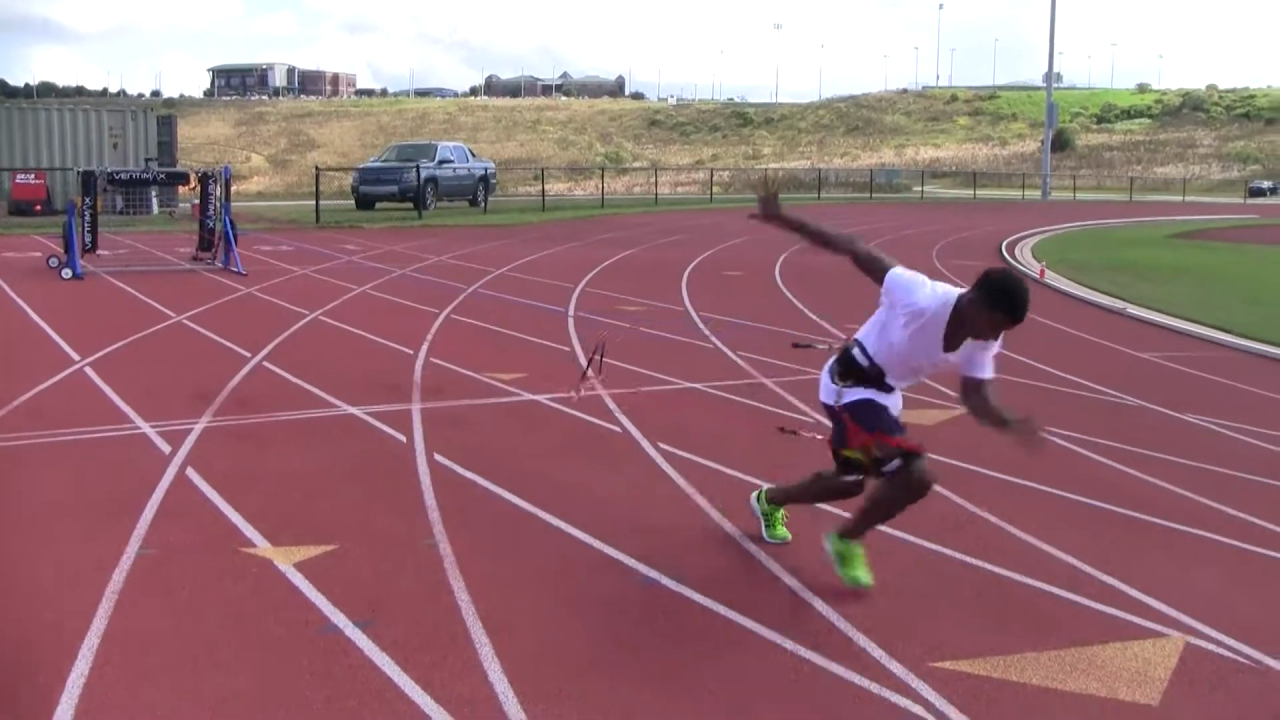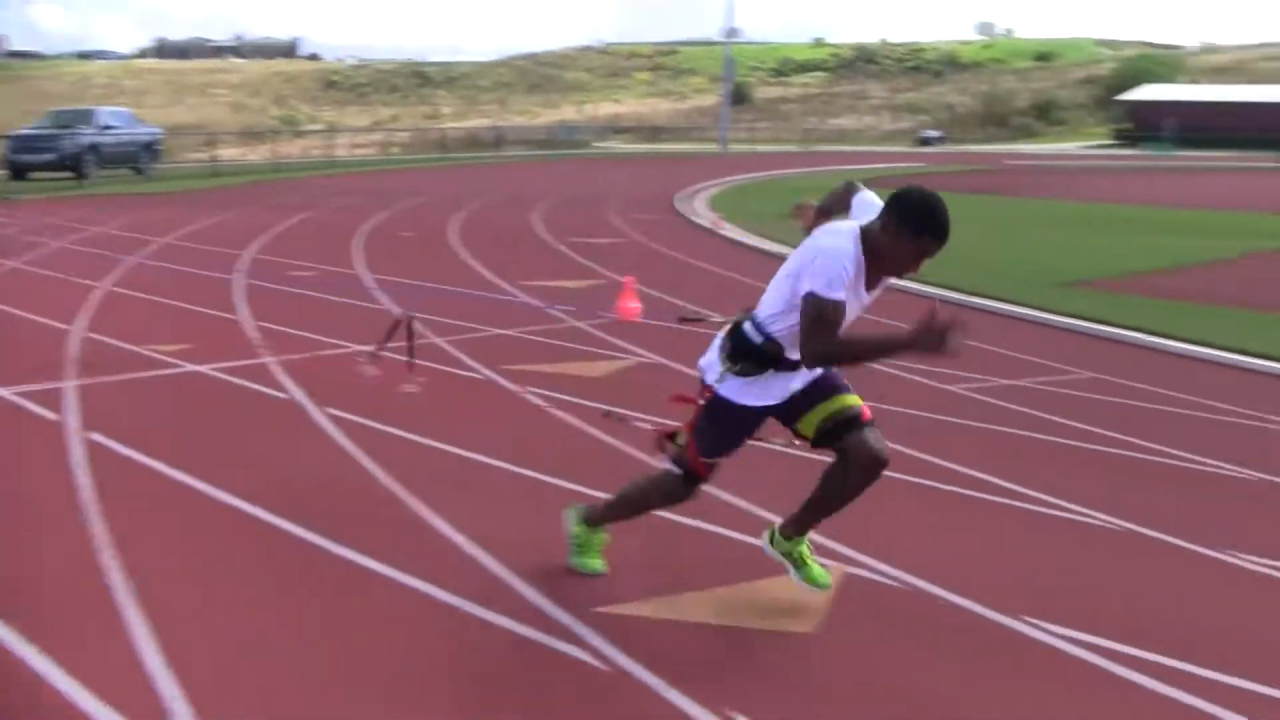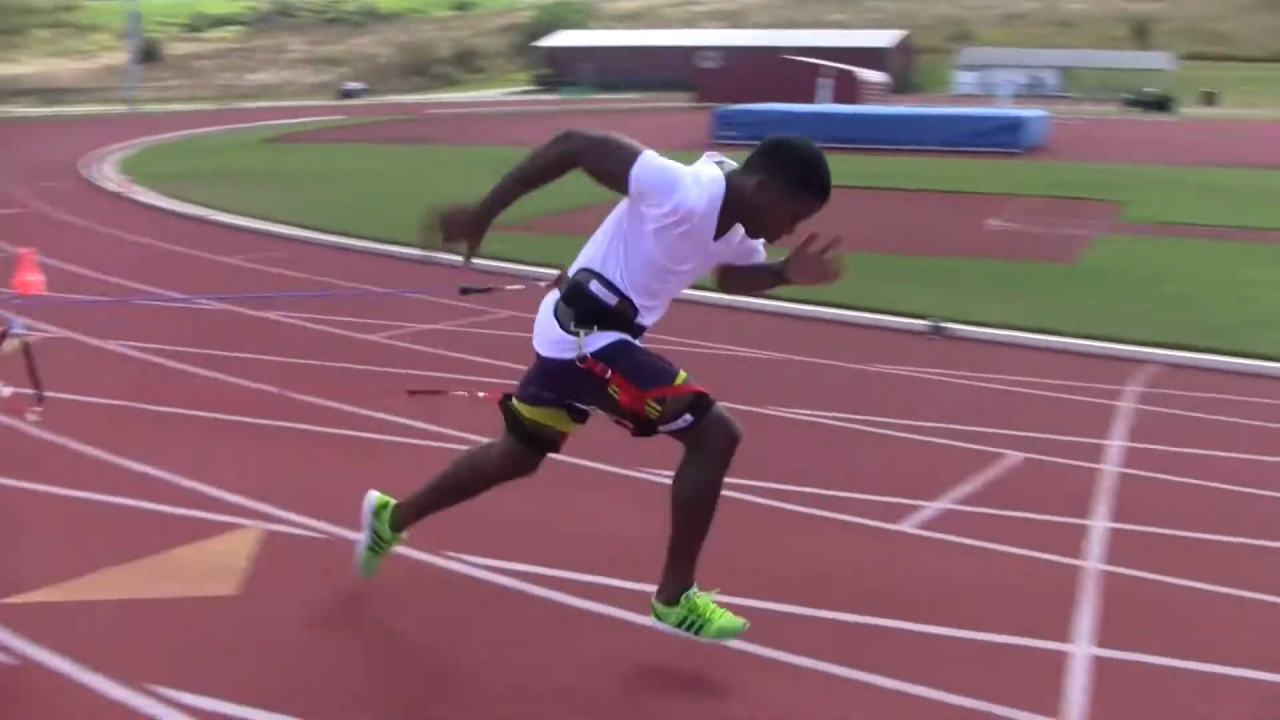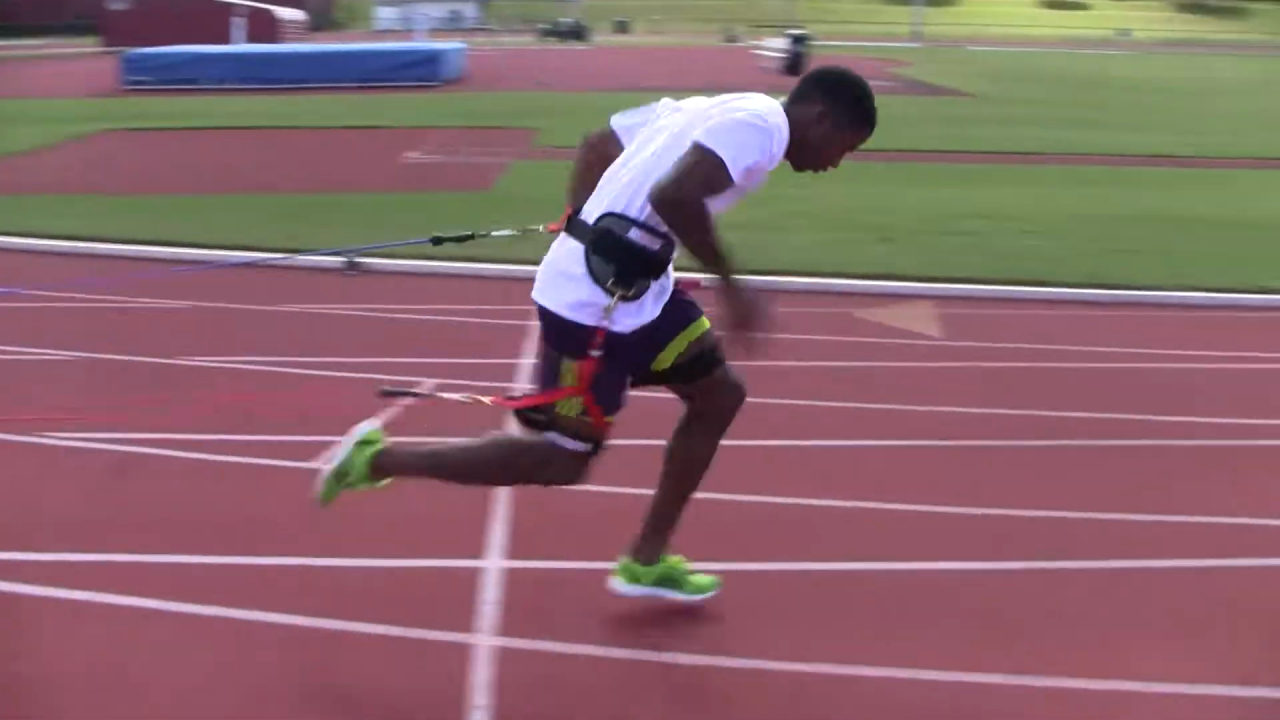
dt=0.3s
person 1, frame 1
left shoulder: (982, 341)
right shoulder: (919, 300)
left elbow: (975, 400)
right elbow: (853, 248)
left wrist: (1010, 424)
right wrist: (786, 220)
left hip: (882, 394)
right hip: (850, 388)
left knee: (851, 485)
right knee: (916, 479)
left ankle: (770, 501)
right ankle: (845, 540)
person 1, frame 2
left shoulder: (876, 217)
right shoulder: (833, 257)
left elbow: (851, 193)
right elbow: (818, 349)
right wrist: (908, 342)
left hip: (801, 370)
right hip: (745, 371)
left knee: (869, 456)
right knee: (685, 481)
left ankle: (789, 537)
right ankle: (587, 523)
person 1, frame 3
left shoulder: (736, 200)
right shoulder: (689, 192)
left elbow: (736, 277)
right elbow: (573, 144)
left wrist: (789, 271)
right wrist: (483, 212)
left hip: (598, 330)
right hip: (584, 338)
left knee: (520, 457)
right knee: (718, 437)
left ankle: (390, 517)
right ankle: (675, 599)
person 1, frame 4
left shoulder: (720, 111)
right shoulder: (764, 127)
left elbow: (594, 148)
right elbow: (674, 195)
left wrist: (585, 226)
right wrist: (729, 284)
right hip: (600, 293)
left knee: (721, 396)
right knee: (563, 462)
left ankle: (647, 561)
right ankle: (379, 458)
